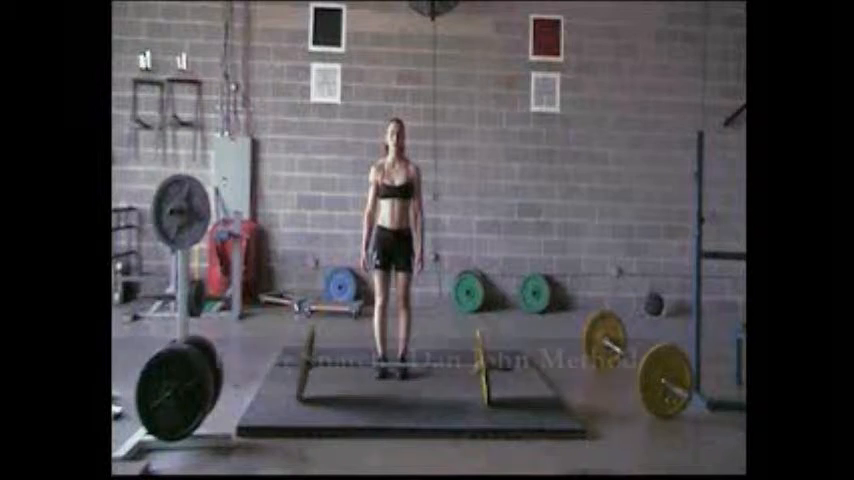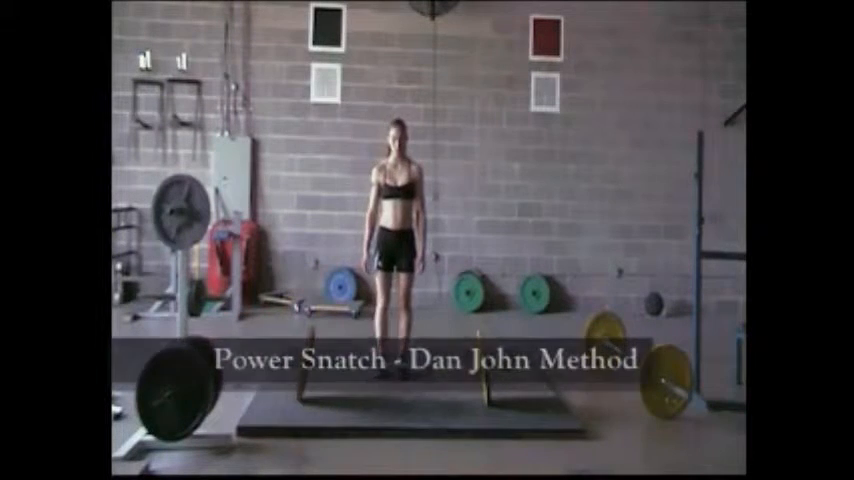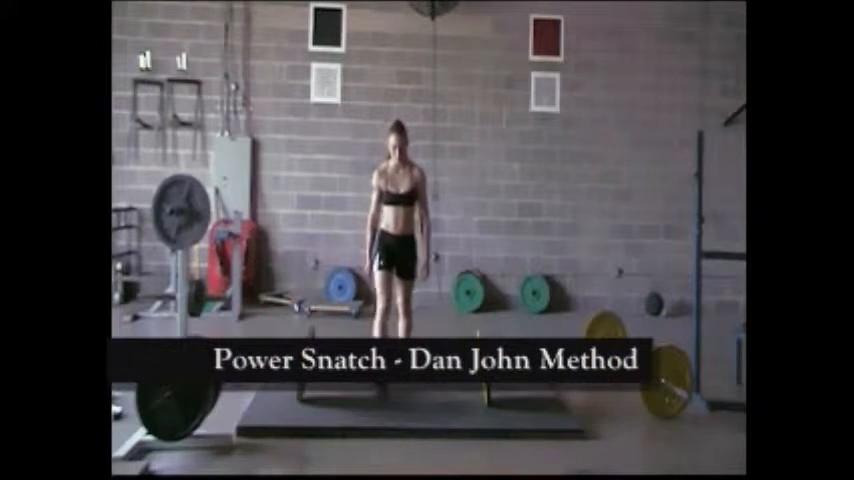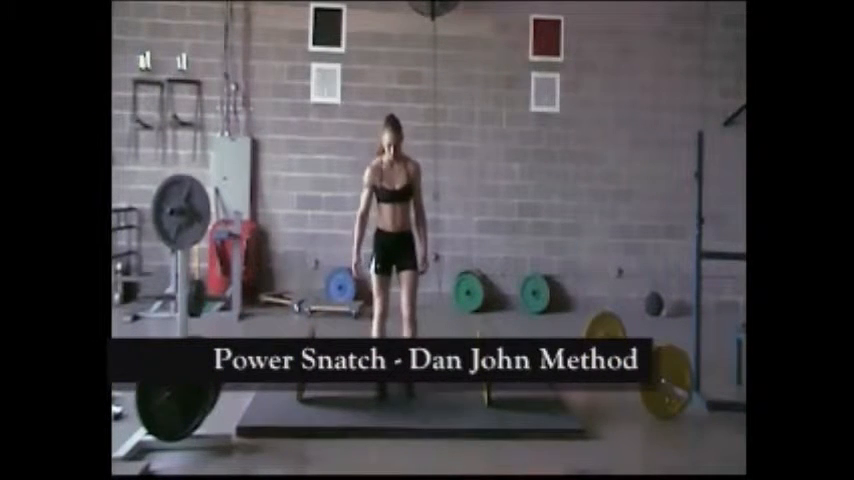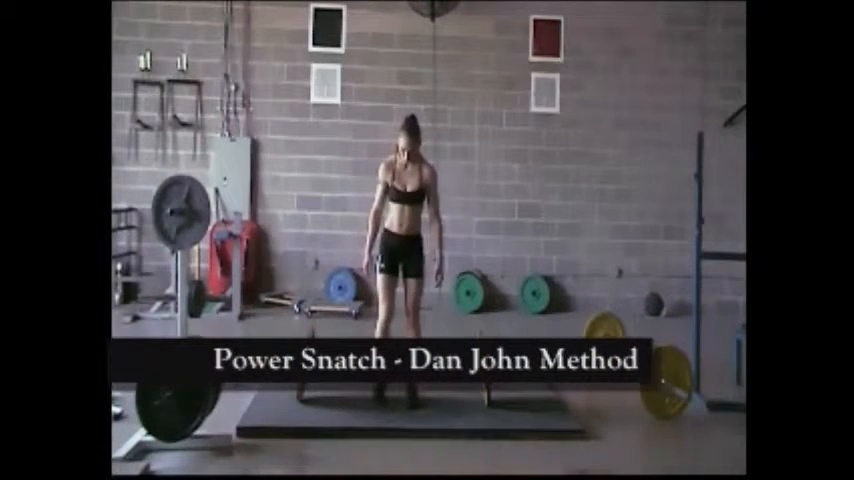
dt=0.5s
person 1, frame 1
left shoulder: (412, 170)
right shoulder: (377, 169)
left elbow: (418, 211)
right elbow: (370, 210)
left wrist: (420, 248)
right wrist: (364, 247)
left hip: (404, 238)
right hip: (382, 237)
left knee: (403, 301)
right knee: (381, 301)
left ankle: (402, 357)
right ankle: (381, 358)
person 1, frame 2
left shoulder: (415, 170)
right shoulder: (379, 170)
left elbow: (420, 211)
right elbow: (372, 210)
left wrist: (422, 249)
right wrist: (365, 248)
left hip: (406, 239)
right hip: (384, 238)
left knee: (404, 302)
right knee: (382, 302)
left ankle: (402, 357)
right ankle: (382, 358)
person 1, frame 3
left shoulder: (417, 174)
right shoulder: (380, 174)
left elbow: (423, 216)
right elbow: (373, 215)
left wrist: (425, 255)
right wrist: (368, 253)
left hip: (407, 244)
right hip: (384, 242)
left knee: (404, 307)
right knee: (383, 306)
person 1, frame 4
left shoulder: (412, 167)
right shoulder: (373, 170)
left elbow: (418, 210)
right elbow: (363, 213)
left wrist: (424, 248)
right wrist: (356, 251)
left hip: (406, 241)
right hip: (382, 241)
left knee: (409, 311)
right knee: (380, 310)
person 1, frame 5
left shoulder: (428, 172)
right shoulder: (386, 167)
left elbow: (434, 216)
right elbow: (376, 210)
left wrist: (439, 256)
right wrist: (367, 249)
left hip: (413, 245)
right hip: (388, 243)
left knee: (412, 316)
right knee: (385, 313)
left ankle: (411, 381)
